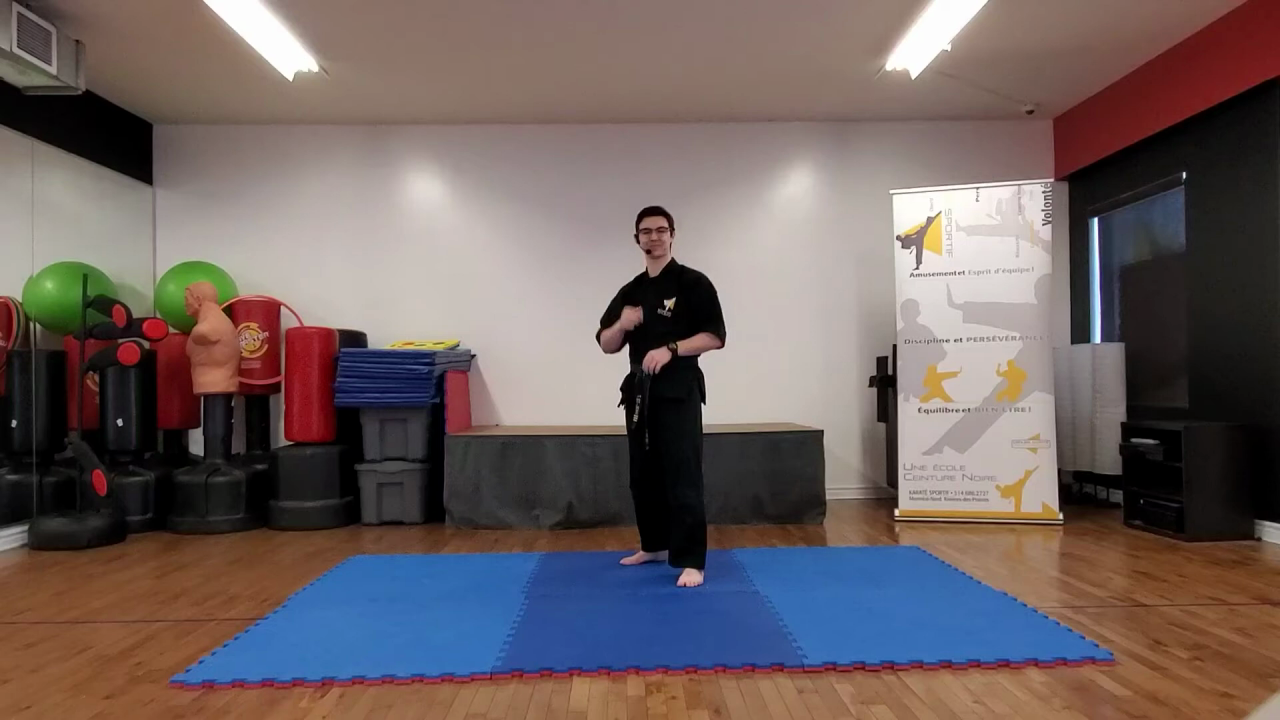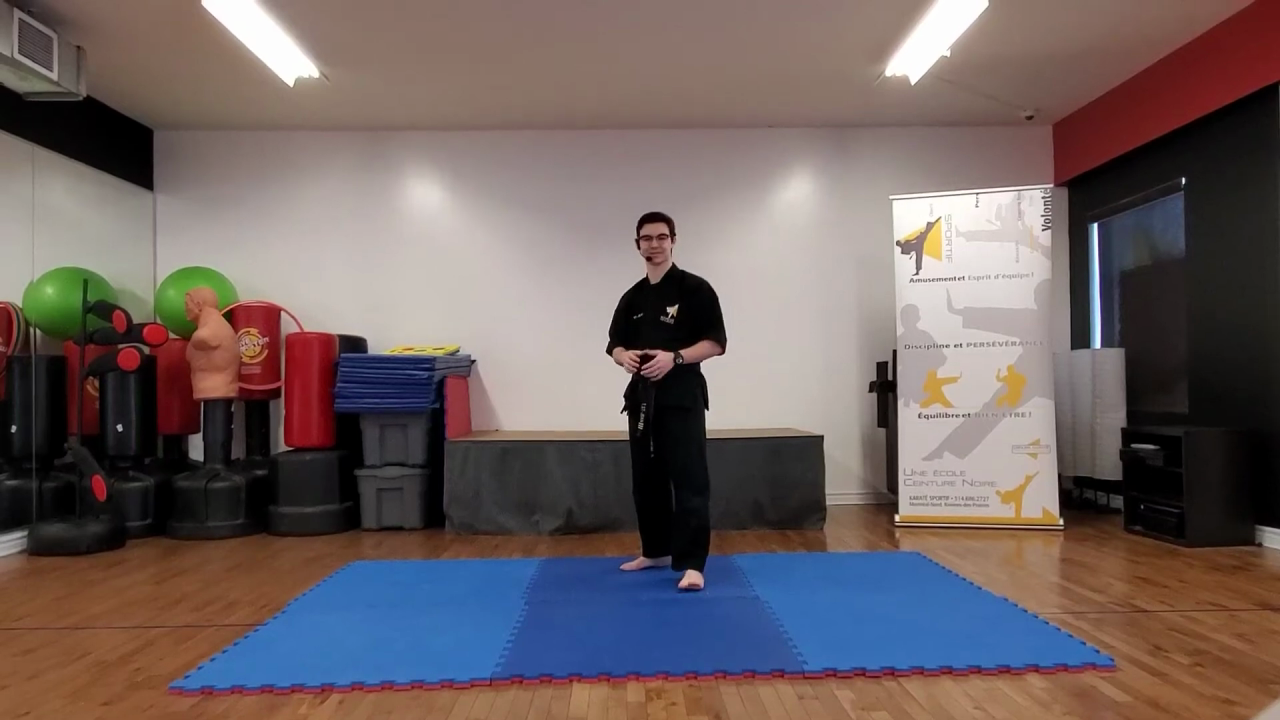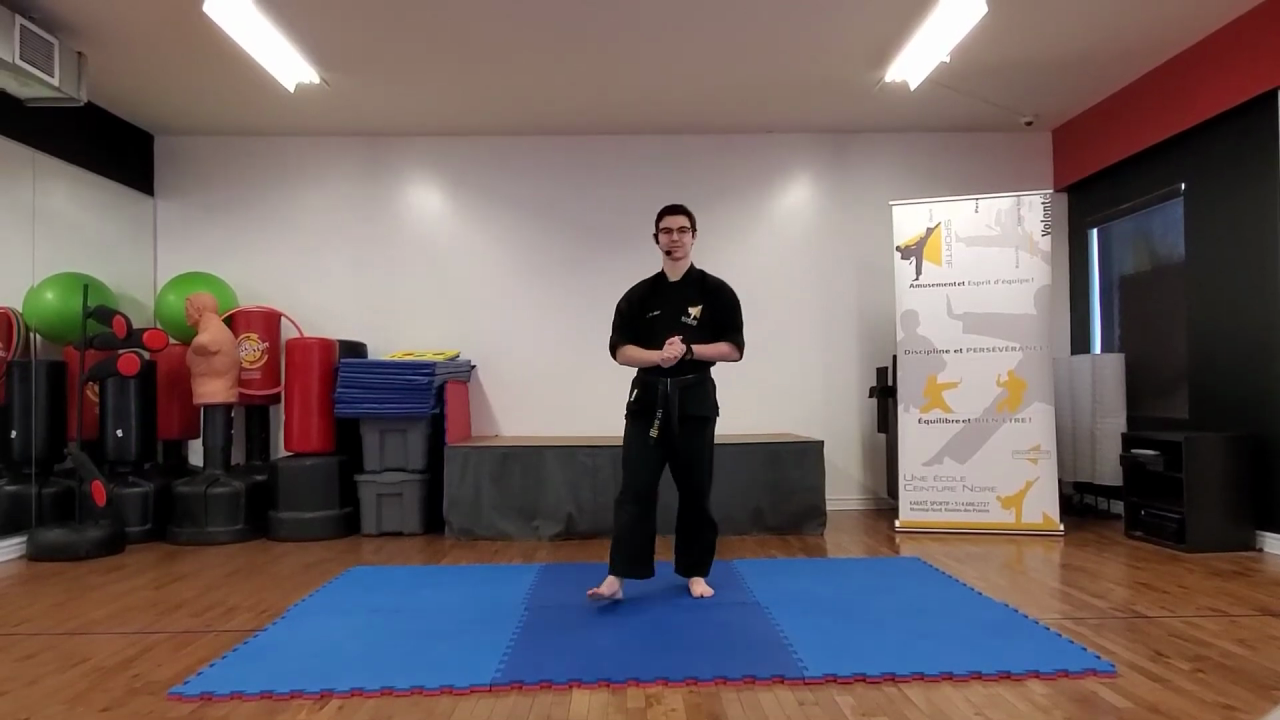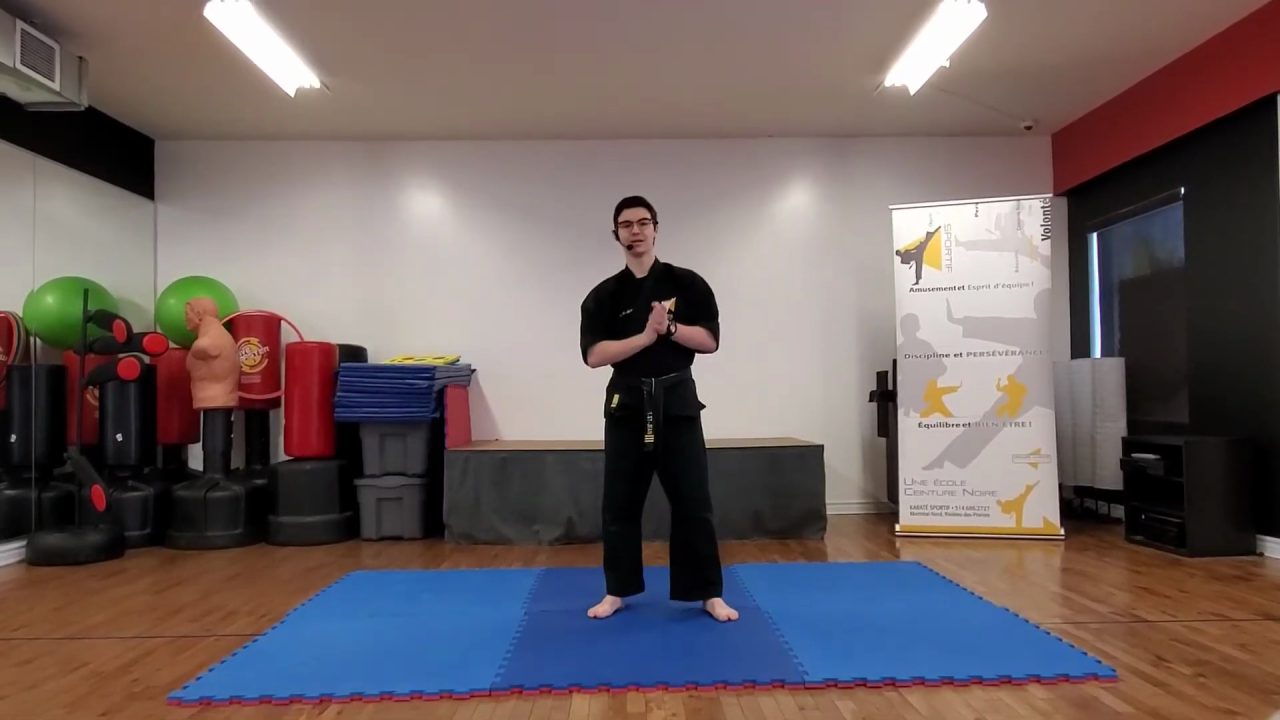
dt=1s
person 1, frame 1
left shoulder: (693, 283)
right shoulder: (631, 291)
left elbow: (715, 336)
right elbow: (606, 343)
left wrist: (670, 349)
right wrist: (621, 325)
left hip: (679, 388)
right hip: (640, 389)
left knee: (683, 475)
right knee: (644, 474)
left ankle: (691, 561)
right ankle: (654, 545)
person 1, frame 2
left shoulder: (694, 289)
right shoulder: (632, 298)
left elbow: (716, 343)
right elbow: (616, 345)
left wrist: (675, 358)
right wrist: (627, 357)
left hip: (682, 393)
right hip: (643, 395)
left knee: (689, 477)
right knee: (647, 479)
left ankle: (692, 564)
right ankle: (656, 550)
person 1, frame 3
left shoulder: (716, 292)
right shoulder: (639, 295)
left elbow: (733, 349)
right elbow: (621, 351)
left wrist: (687, 350)
right wrist: (658, 356)
left hip: (694, 399)
right hip: (647, 398)
left knee: (695, 490)
right knee: (635, 489)
left ankle: (696, 572)
right ankle: (618, 577)
person 1, frame 4
left shoulder: (686, 283)
right shoulder: (604, 295)
left elbow: (710, 341)
right elbow: (594, 355)
left wrist: (669, 328)
right wrist: (646, 336)
left hip: (676, 400)
right hip: (627, 402)
left knee: (692, 501)
right knee: (620, 502)
left ankle: (709, 593)
right ankle: (617, 591)
